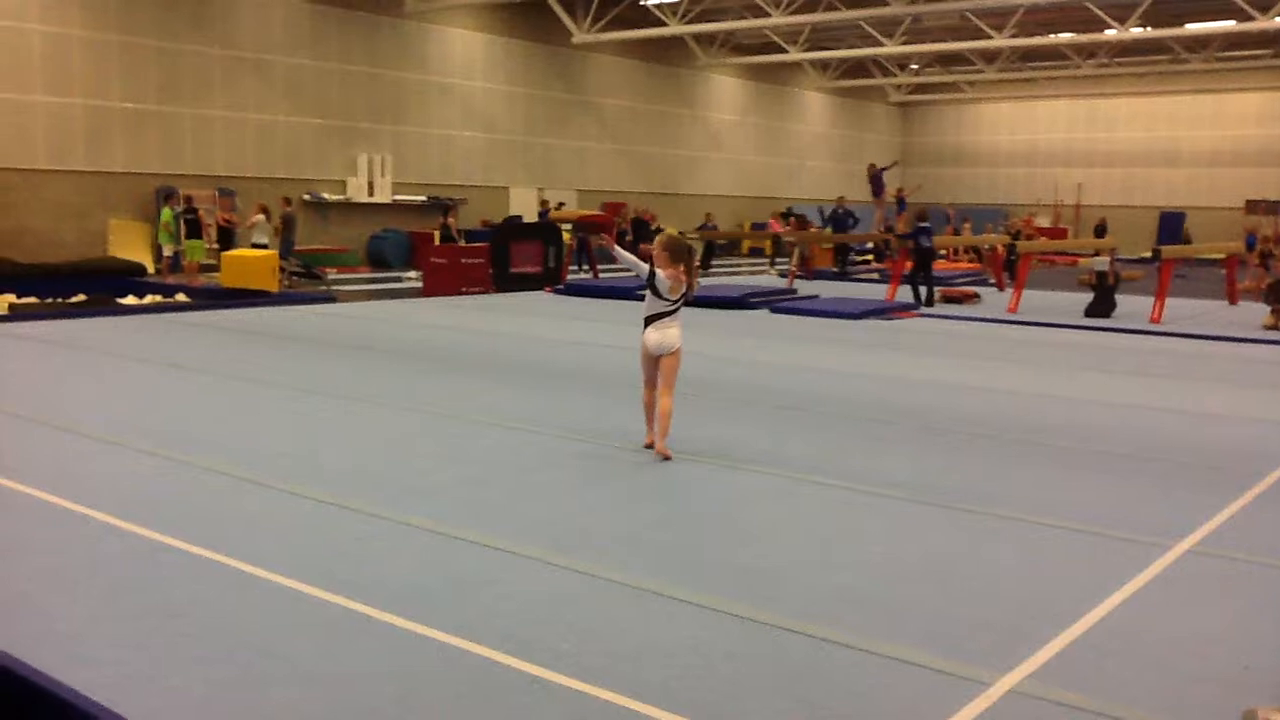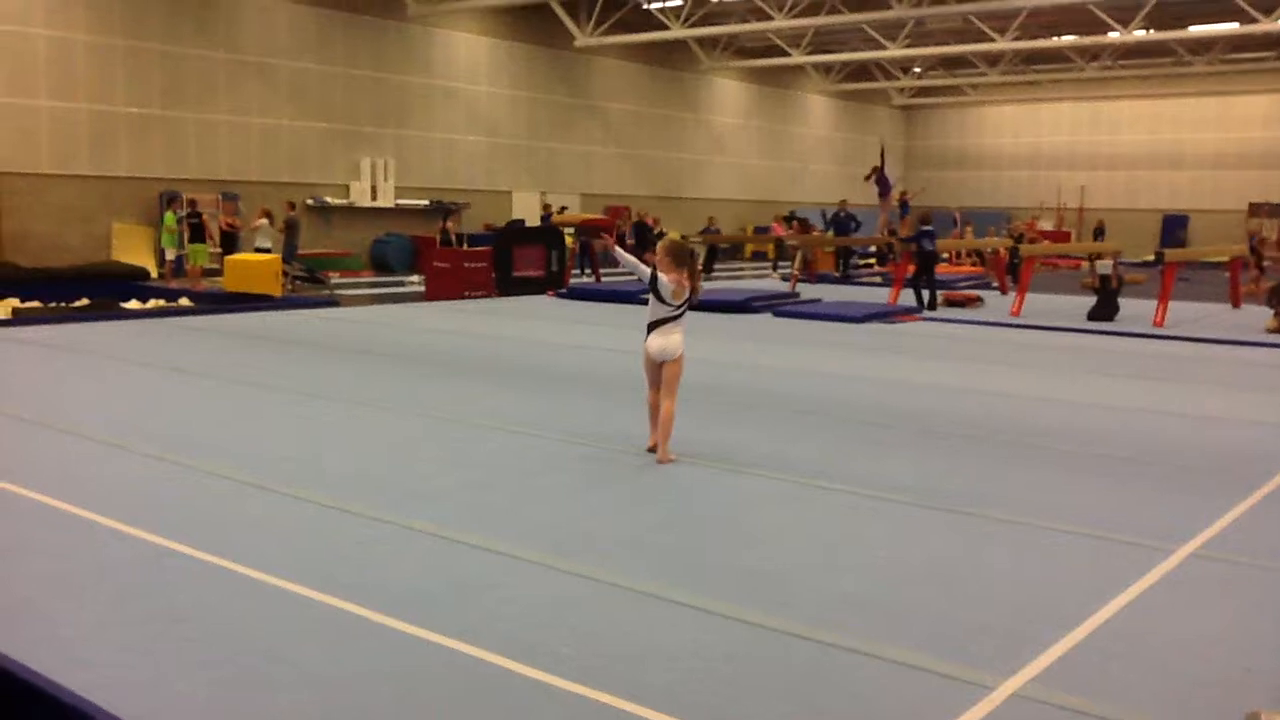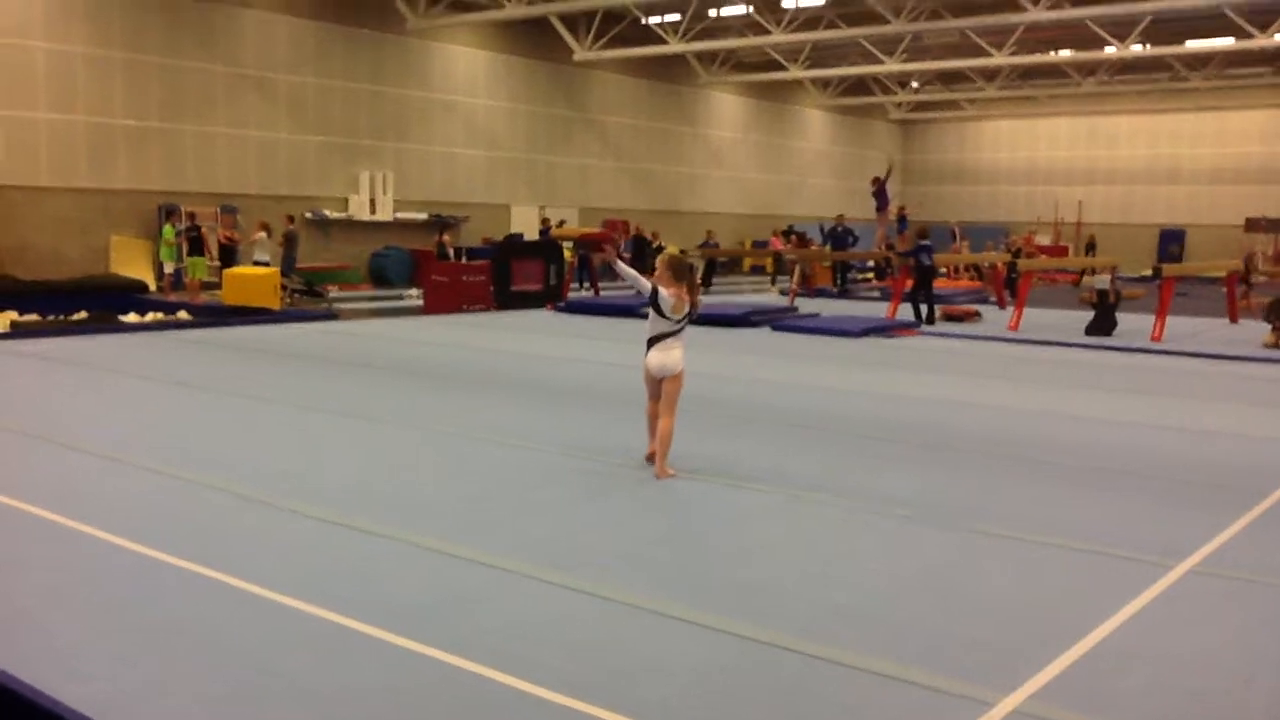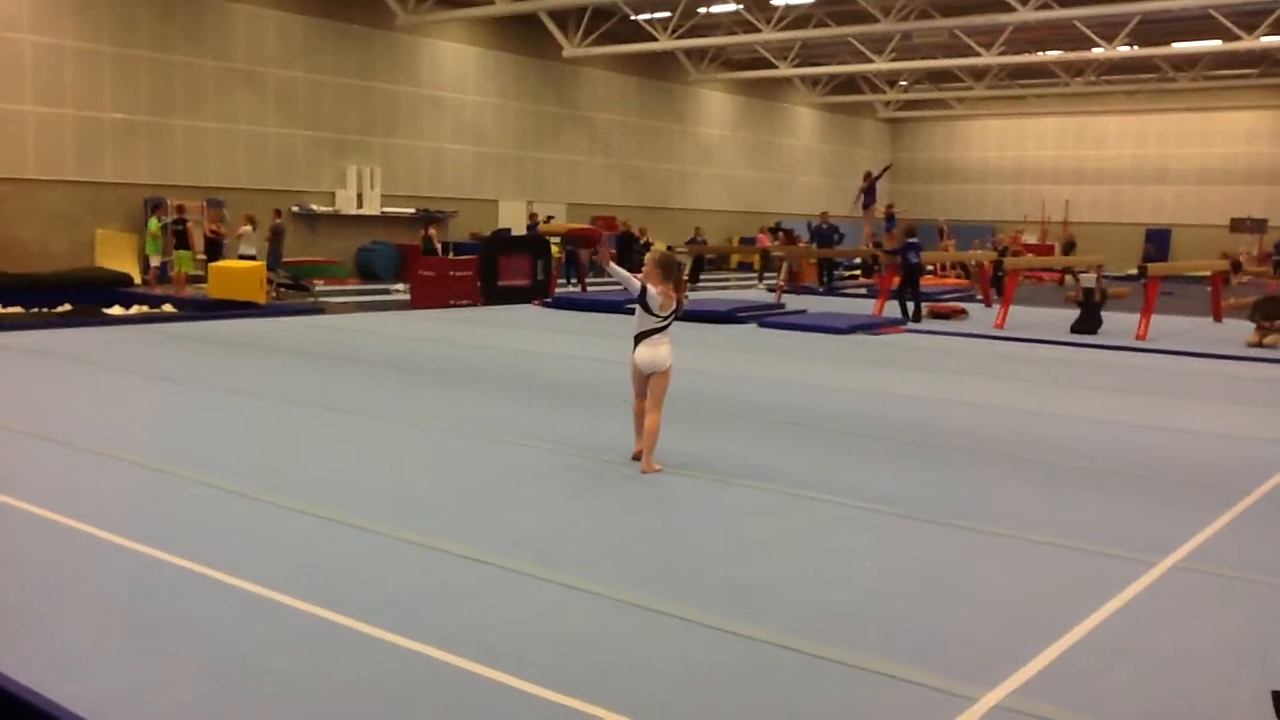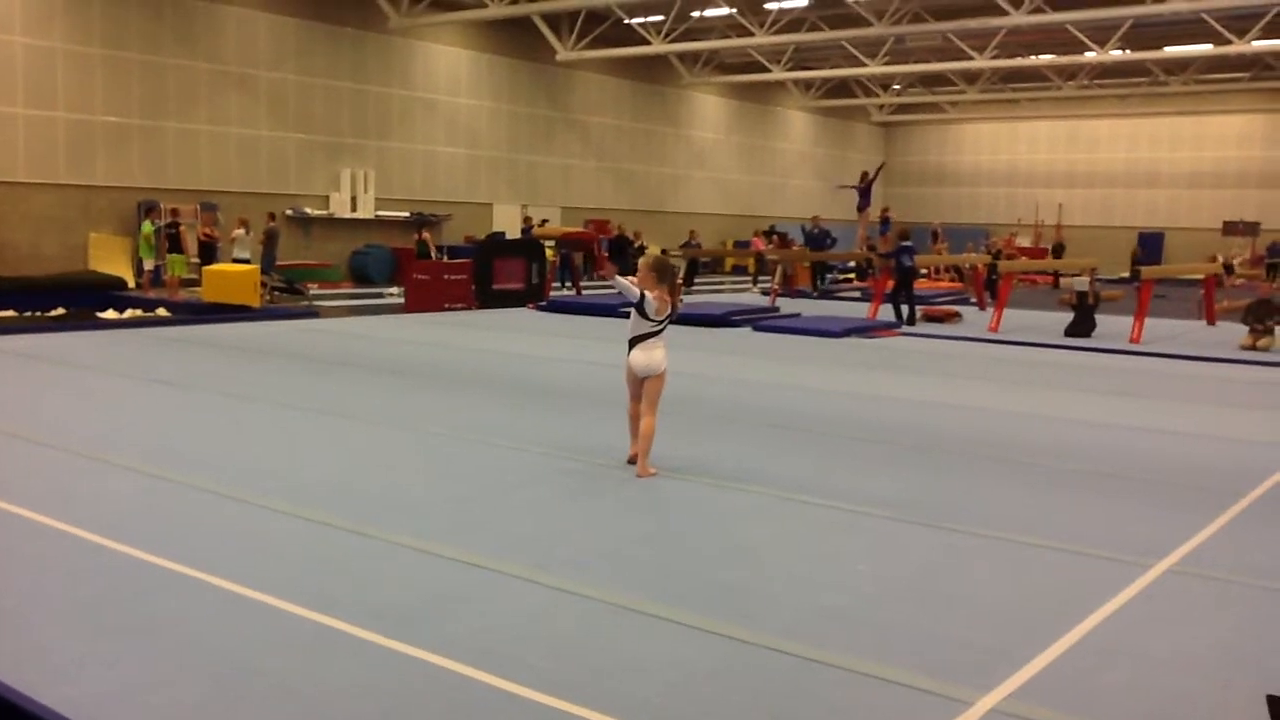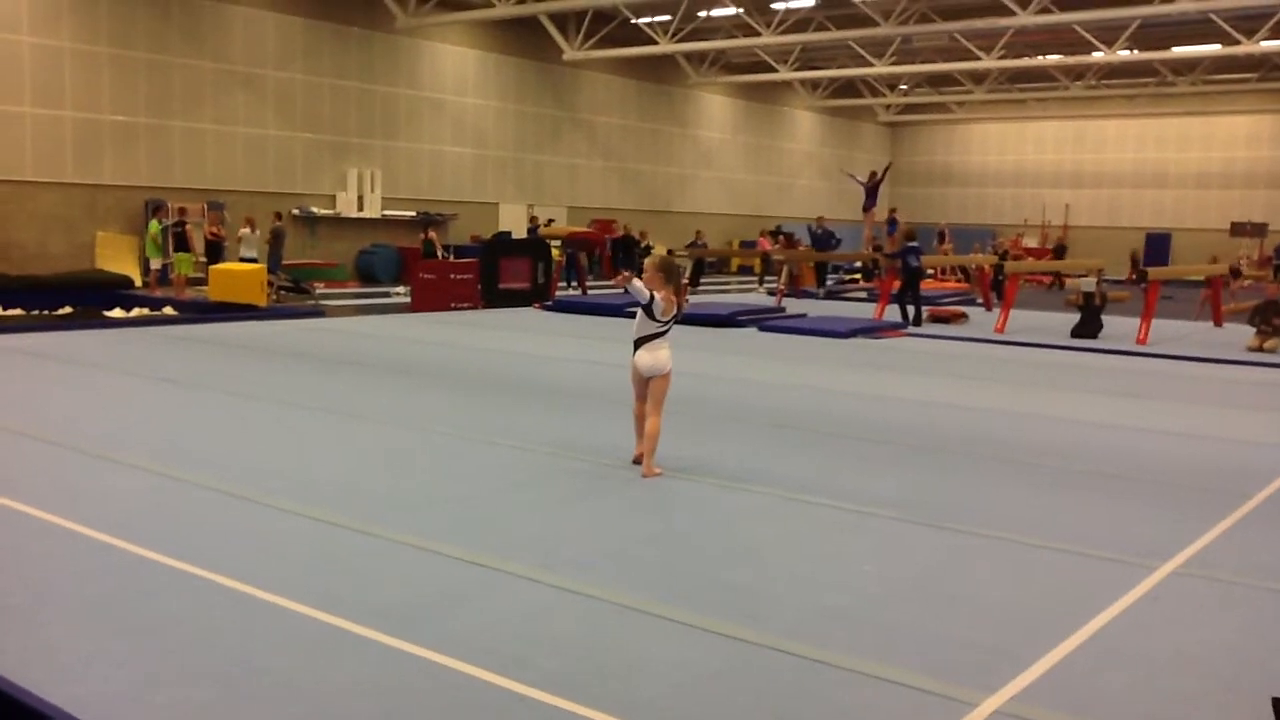
dt=0.2s
person 1, frame 1
left shoulder: (658, 276)
right shoulder: (685, 278)
left elbow: (636, 264)
right elbow: (677, 263)
left wrist: (614, 248)
right wrist: (654, 254)
left hip: (651, 335)
right hip: (672, 338)
left knee: (649, 386)
right knee: (666, 393)
left ankle: (651, 435)
right ankle: (661, 442)
person 1, frame 2
left shoulder: (660, 281)
right shoulder: (688, 284)
left elbow: (637, 267)
left wrist: (614, 249)
right wrist: (658, 263)
left hip: (655, 341)
right hip: (674, 343)
left knee: (654, 390)
right knee: (668, 398)
left ankle: (654, 437)
right ankle: (663, 449)
person 1, frame 3
left shoulder: (660, 296)
right shoulder: (688, 299)
left elbow: (637, 280)
left wrist: (615, 262)
right wrist: (658, 283)
left hip: (655, 356)
right hip: (674, 358)
left knee: (653, 402)
right knee: (667, 414)
left ankle: (652, 446)
right ankle: (661, 465)
person 1, frame 4
left shoulder: (648, 293)
right shoulder: (674, 296)
left elbow: (628, 280)
left wrist: (608, 264)
right wrist: (642, 279)
left hip: (642, 352)
right hip: (663, 355)
left knee: (639, 400)
right knee: (654, 409)
left ankle: (639, 445)
right ankle: (647, 460)
person 1, frame 5
left shoulder: (646, 299)
right shoulder: (668, 299)
left elbow: (630, 290)
right elbow: (637, 286)
left wrist: (613, 277)
right wrist: (625, 279)
left hip: (637, 356)
right hip: (657, 358)
left knee: (634, 402)
right knee: (649, 413)
left ankle: (634, 449)
right ankle: (643, 464)
person 1, frame 6
left shoulder: (654, 300)
right shoulder: (673, 300)
left elbow: (641, 292)
right elbow: (645, 288)
left wrist: (628, 282)
right wrist: (631, 281)
left hip: (643, 356)
right hip: (662, 359)
left knee: (640, 403)
right knee: (654, 413)
left ankle: (640, 448)
right ankle: (648, 464)
